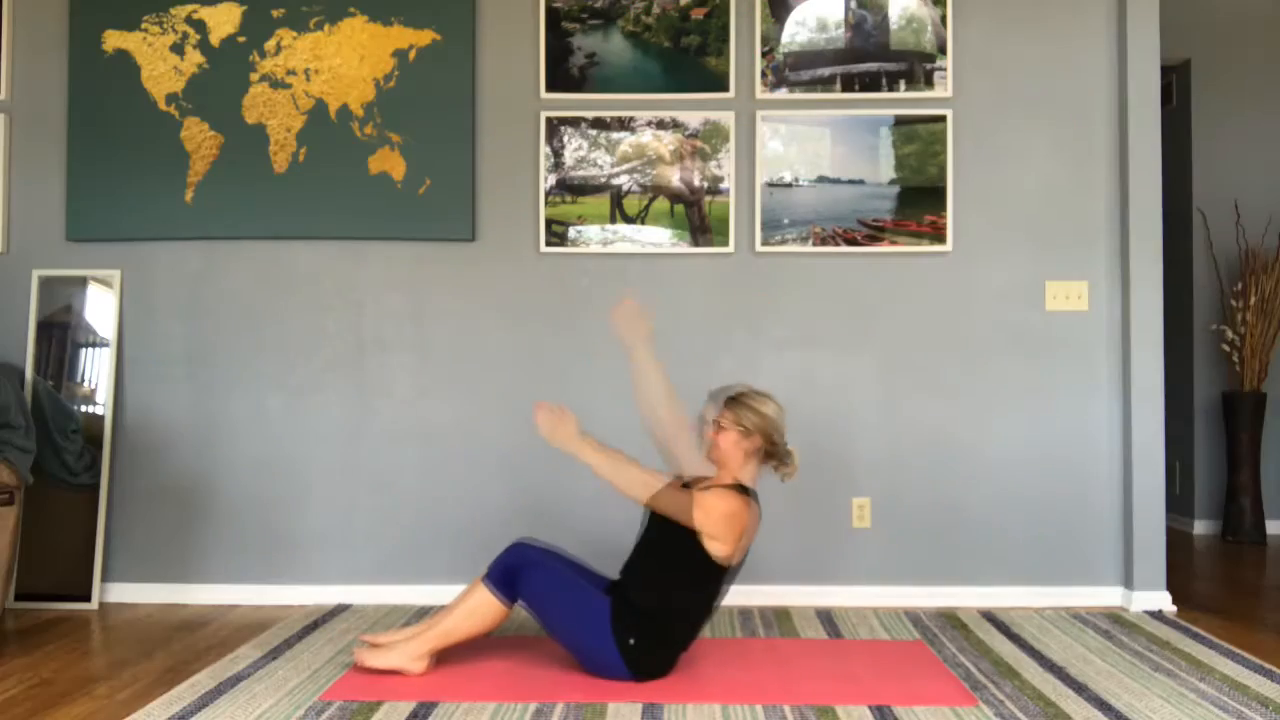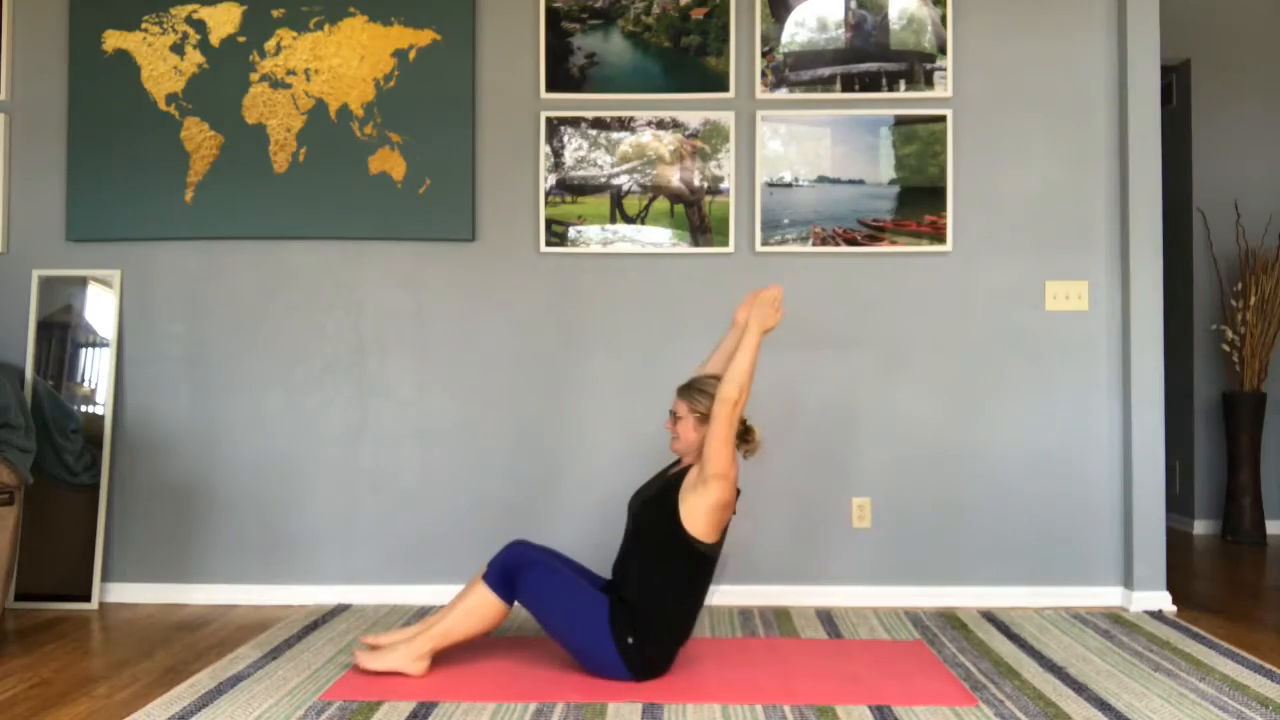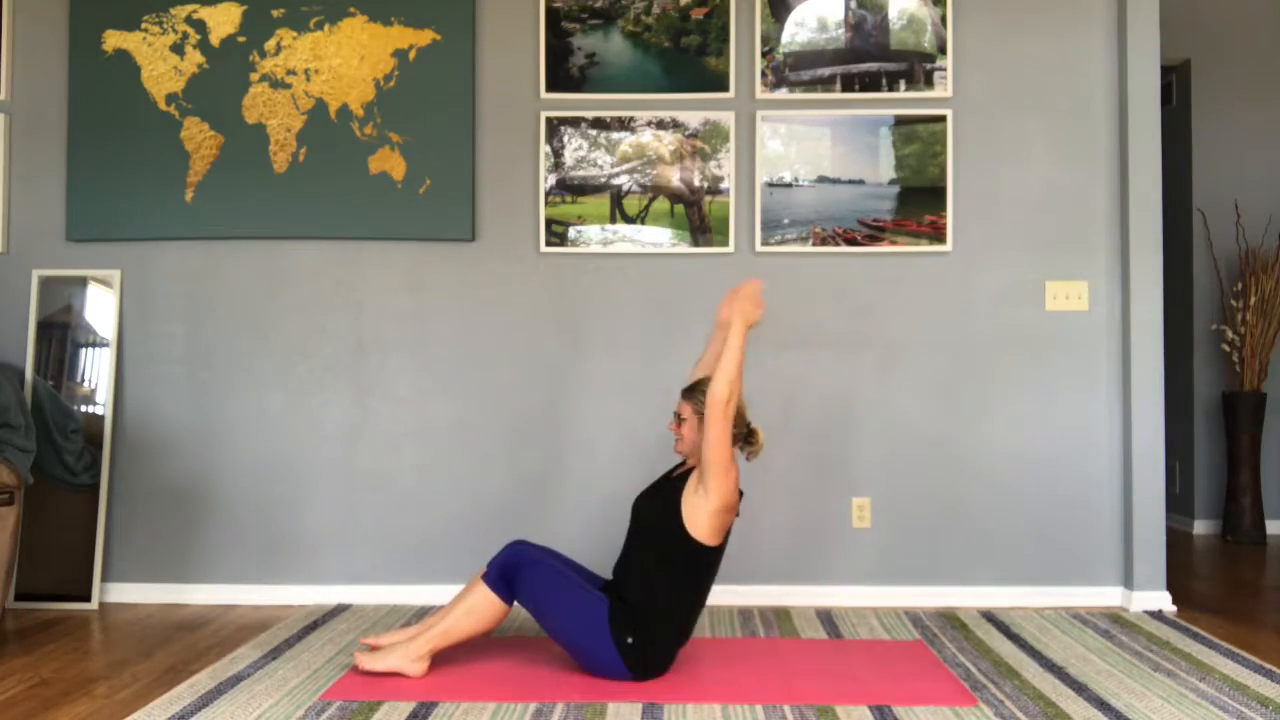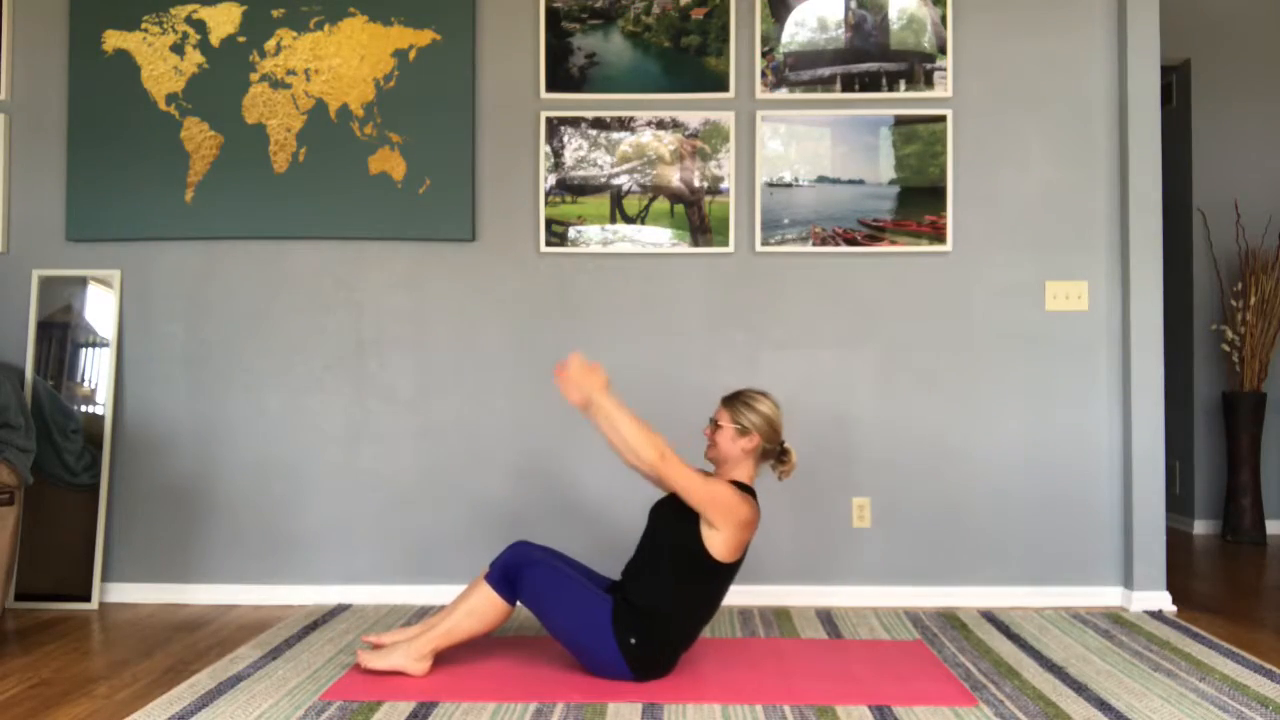
dt=0.5s
person 1, frame 1
left shoulder: (732, 508)
right shoulder: (713, 482)
left elbow: (644, 490)
right elbow: (665, 422)
left wrist: (573, 442)
right wrist: (635, 344)
left hip: (637, 649)
right hip: (630, 615)
left knee: (522, 565)
right knee: (524, 555)
left ankle: (418, 650)
right ankle: (420, 638)
person 1, frame 2
left shoulder: (712, 490)
right shoulder: (690, 470)
left elbow: (728, 402)
right elbow: (705, 389)
left wrist: (755, 332)
right wrist: (737, 328)
left hip: (635, 646)
right hip: (626, 614)
left knee: (518, 566)
right knee: (520, 554)
left ankle: (416, 651)
right ankle: (420, 635)
person 1, frame 3
left shoulder: (715, 492)
right shoulder: (691, 472)
left elbow: (720, 404)
right elbow: (701, 390)
left wrist: (738, 329)
right wrist: (724, 328)
left hip: (633, 646)
right hip: (625, 616)
left knee: (517, 566)
right knee: (520, 555)
left ankle: (416, 652)
right ankle: (419, 637)
person 1, frame 4
left shoulder: (734, 506)
right shoulder: (711, 489)
left elbow: (659, 459)
right elbow: (645, 461)
left wrist: (599, 396)
right wrist: (592, 402)
left hip: (637, 646)
right hip: (630, 616)
left knee: (521, 564)
right knee: (523, 555)
left ankle: (418, 651)
right ankle: (419, 637)
